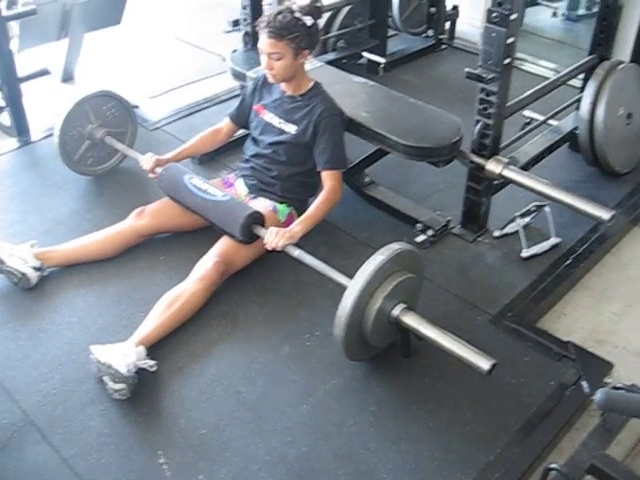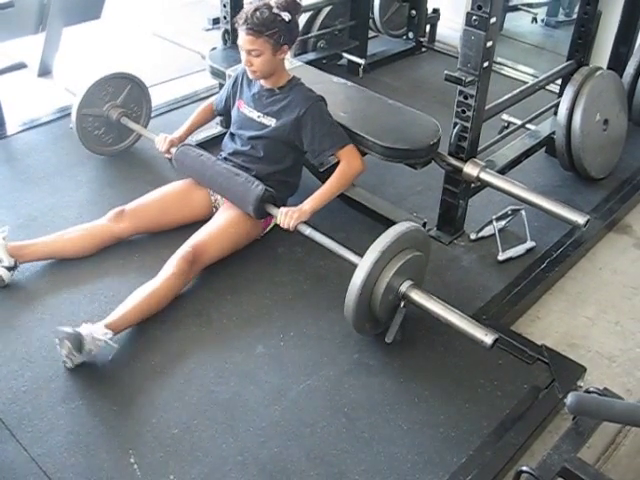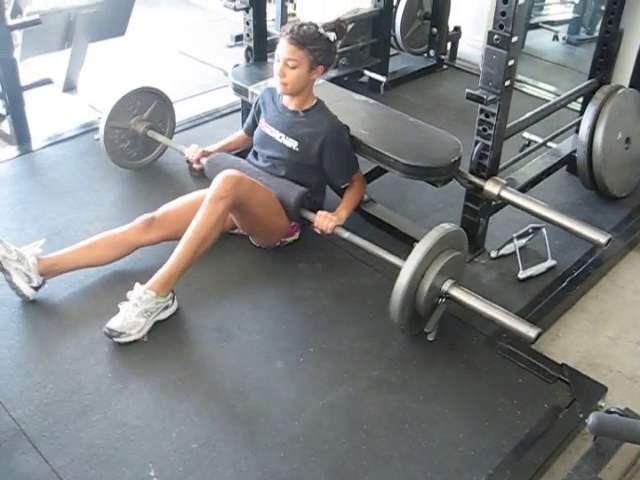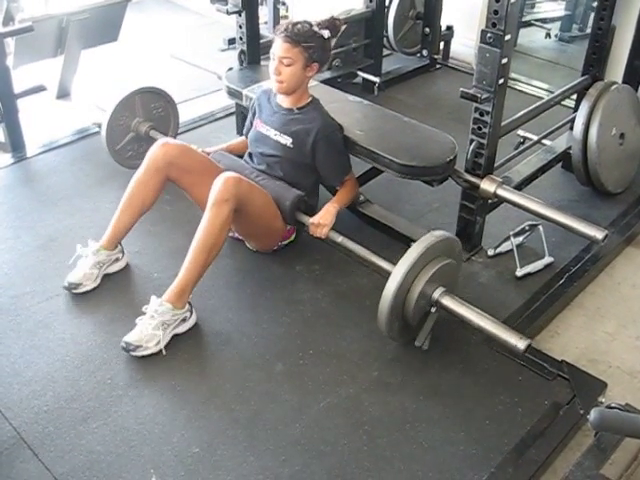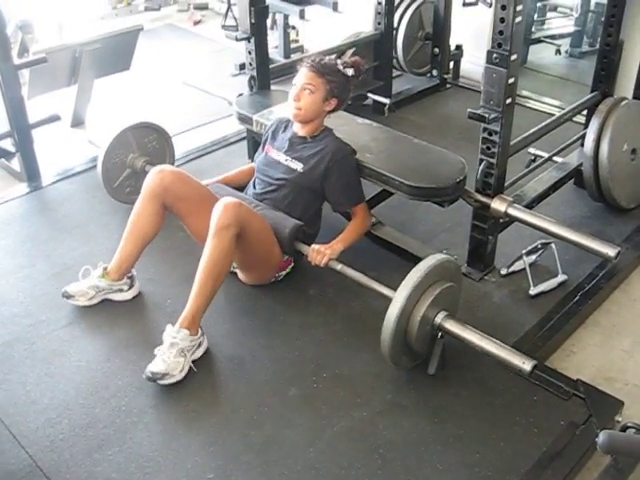
dt=1s
person 1, frame 1
left shoulder: (322, 112)
right shoulder: (262, 84)
left elbow: (332, 187)
right elbow: (223, 131)
left wrist: (295, 231)
right wrist: (167, 159)
left hip: (276, 203)
right hip: (238, 182)
left knee: (213, 266)
right knee: (143, 218)
left ankle: (130, 353)
right ankle: (34, 260)
person 1, frame 2
left shoulder: (305, 105)
right shoulder: (243, 79)
left elbow: (353, 163)
right elbow: (212, 106)
left wrist: (305, 208)
right wrist: (178, 136)
left knee: (186, 258)
right knee: (121, 218)
left ankle: (100, 333)
person 1, frame 3
left shoulder: (327, 129)
right shoulder: (269, 97)
left elbow: (357, 183)
left wrist: (337, 215)
right wrist: (209, 150)
left hip: (281, 219)
right hip: (237, 197)
left knee: (229, 181)
right knee: (148, 225)
left ankle: (157, 295)
right ankle: (37, 267)
person 1, frame 4
left shoulder: (320, 127)
right shoulder: (264, 98)
left elbow: (349, 183)
left wrist: (330, 208)
right wrist: (208, 152)
left hip: (276, 221)
right hip: (235, 201)
left knee: (228, 183)
right knee: (165, 150)
left ankle: (174, 307)
right ankle: (107, 250)
person 1, frame 5
left shoulder: (335, 154)
right shoulder: (278, 127)
left elbow: (362, 215)
left wrist: (334, 247)
right wrist: (208, 183)
left hip: (273, 254)
right hip: (232, 236)
left knee: (229, 208)
right knee: (162, 177)
left ankle: (186, 335)
right ankle: (115, 277)
